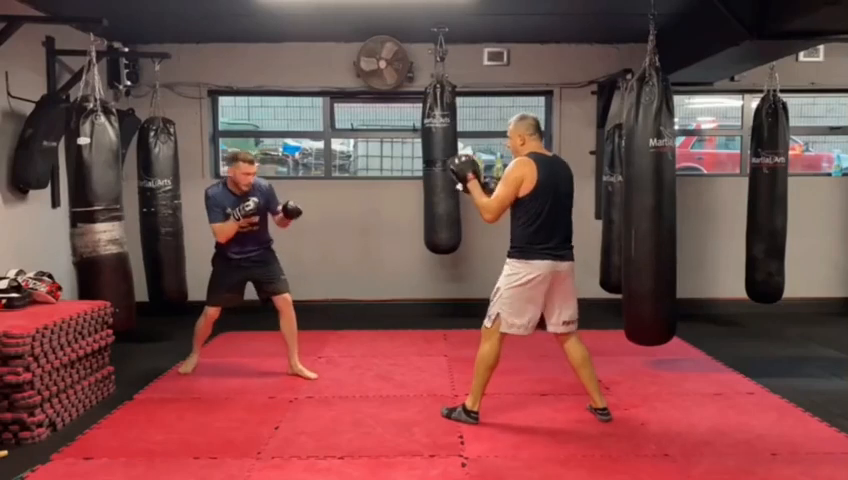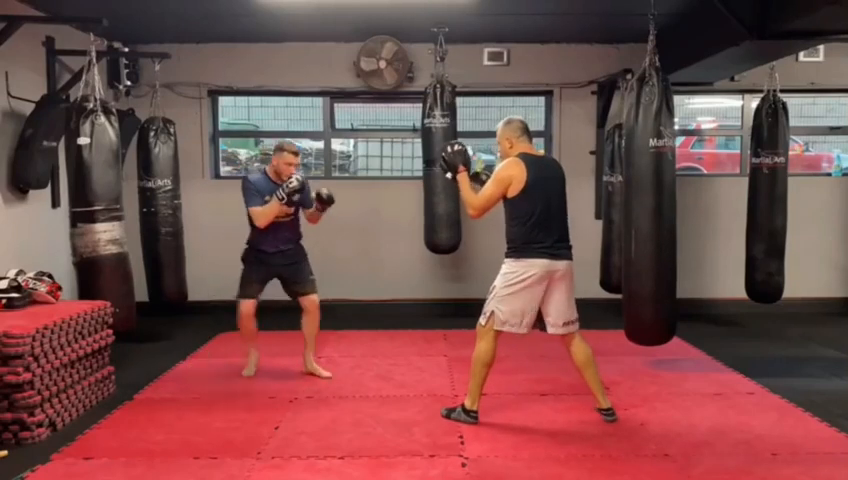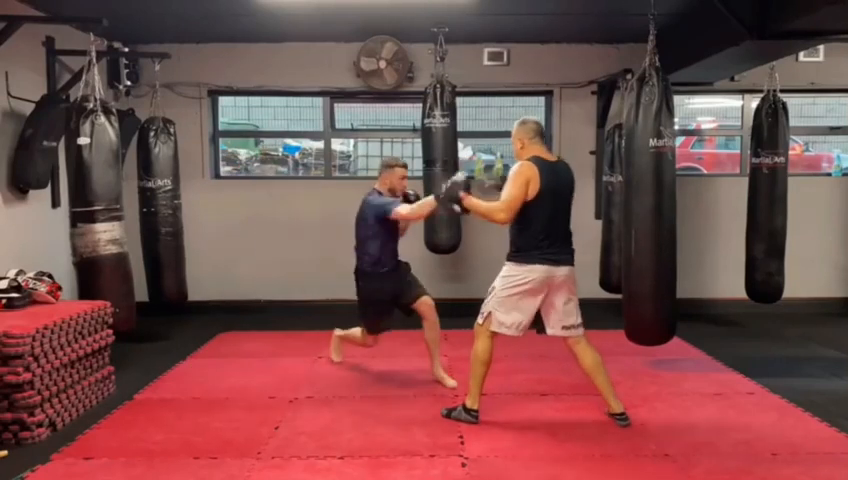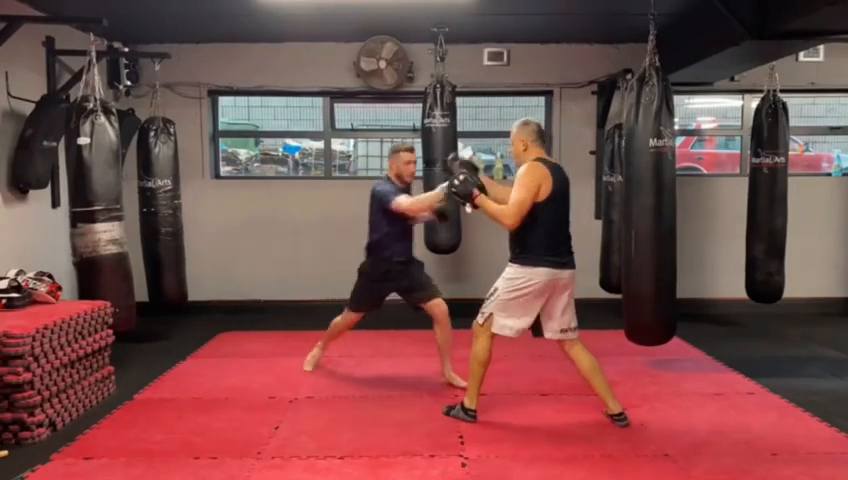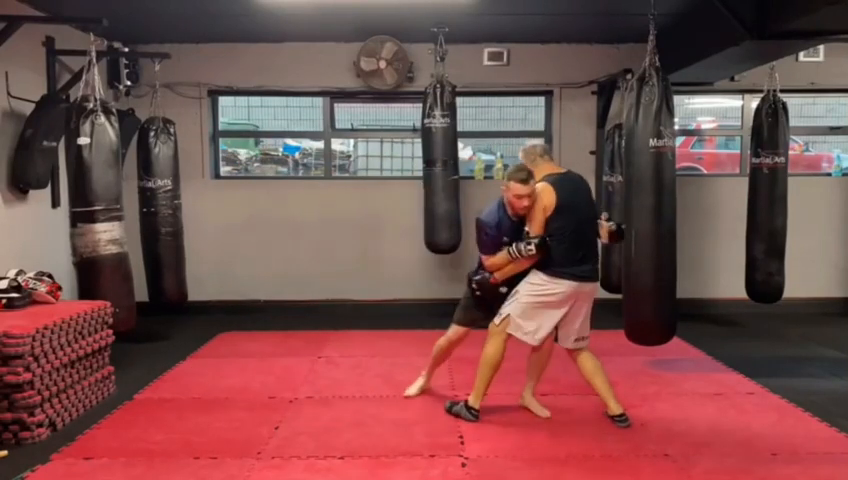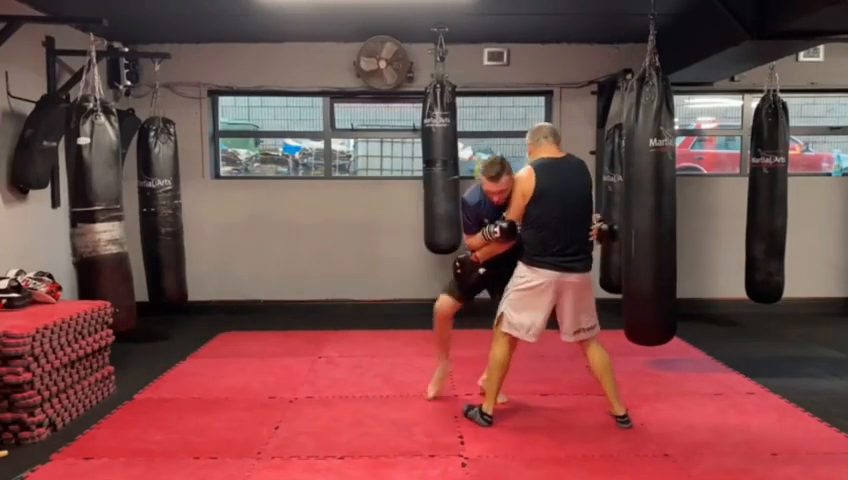
dt=0.7s
person 1, frame 1
left shoulder: (521, 167)
right shoulder: (563, 167)
left elbow: (490, 214)
left wrist: (470, 180)
right wrist: (499, 187)
left hip: (527, 263)
right hip: (562, 262)
left knee: (492, 332)
right knee: (567, 335)
left ankle: (471, 408)
right ankle: (600, 404)
person 1, frame 2
left shoulder: (511, 167)
right shoulder: (554, 167)
left elbow: (475, 209)
left wrist: (460, 171)
right wrist: (491, 181)
left hip: (524, 263)
right hip: (560, 262)
left knee: (486, 330)
right knee: (571, 334)
left ankle: (470, 407)
right ankle: (605, 405)
person 1, frame 3
left shoulder: (525, 170)
right shoulder: (565, 171)
left elbow: (503, 214)
left wrist: (463, 197)
right wrist: (506, 189)
left hip: (525, 268)
right hip: (562, 268)
left knee: (484, 331)
right knee: (577, 340)
left ankle: (470, 406)
right ankle: (617, 409)
person 1, frame 4
left shoulder: (532, 171)
right shoulder: (556, 172)
left elbow: (510, 219)
left wrist: (475, 195)
right wrist: (480, 179)
left hip: (528, 270)
right hip: (562, 271)
left knee: (483, 330)
right knee: (570, 342)
left ankle: (469, 406)
right ankle: (615, 409)
person 1, frame 5
left shoulder: (542, 191)
right shoulder: (580, 182)
left elbow: (532, 252)
left wrist: (494, 278)
left hip: (552, 280)
right hip: (586, 280)
left knee: (498, 331)
right knee: (578, 348)
left ankle: (473, 405)
right ankle: (616, 410)
person 1, frame 6
left shoulder: (528, 175)
right shoulder: (581, 169)
left wrist: (476, 258)
left hip: (537, 270)
right hip: (578, 271)
left knee: (503, 334)
right knee: (588, 340)
left ankle: (487, 409)
right ankle: (620, 411)
person 2, frame 1
left shoulder: (264, 188)
right shoulder: (214, 195)
left elbow: (280, 221)
right elbow: (221, 236)
left wrist: (287, 215)
right wrist: (239, 214)
left hip: (262, 256)
right hip: (229, 261)
left knee: (285, 302)
right knee: (211, 312)
left ankle: (294, 363)
right ankle: (194, 356)
person 2, frame 2
left shoulder: (299, 183)
right shoulder: (253, 182)
left elbow: (311, 219)
right elbow: (260, 220)
left wrist: (320, 206)
right wrist: (283, 194)
left hip: (292, 253)
right hip: (261, 255)
left knee: (311, 303)
right knee: (246, 309)
left ankle: (309, 361)
right ankle: (253, 353)
person 2, frame 3
left shoulder: (395, 198)
right shoulder: (374, 203)
left elbow: (406, 222)
right elbow: (407, 214)
left hip: (394, 270)
right hip: (371, 278)
left knee: (428, 309)
right knee: (369, 340)
left ankle: (437, 369)
right ankle: (341, 337)
person 2, frame 4
left shoulder: (402, 187)
right shoulder: (382, 190)
right elbow: (410, 207)
left wrist: (431, 213)
right wrist: (445, 189)
left hip: (407, 265)
right hip: (379, 268)
left knee: (440, 311)
right knee: (349, 319)
left ankle: (448, 371)
right ankle: (321, 346)
person 2, frame 5
right shoulder: (489, 220)
right elbow: (489, 263)
right wrist: (517, 250)
left hip: (524, 281)
right knee: (454, 336)
left ankle: (527, 395)
right ankle: (426, 377)
person 2, frame 6
right shoulder: (472, 200)
right elbow: (471, 243)
right wrist: (489, 233)
left hip: (512, 262)
right knee: (443, 308)
right ankle: (442, 367)
